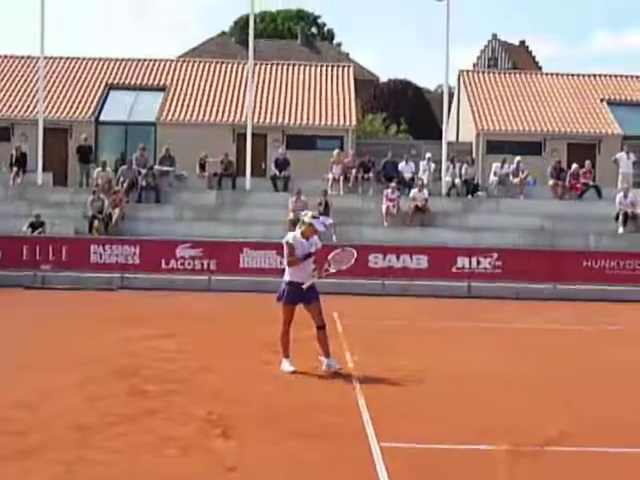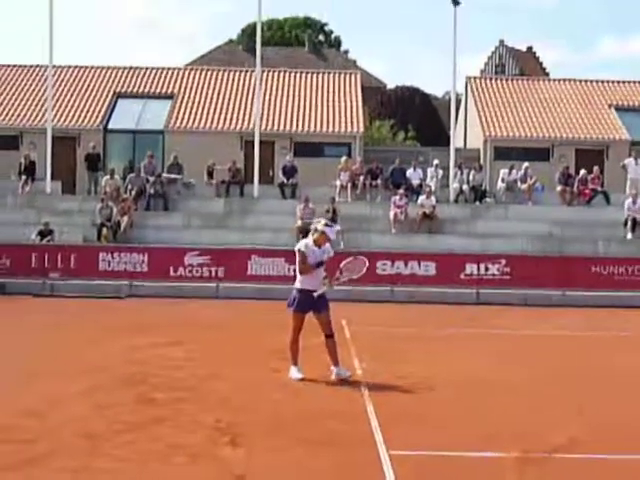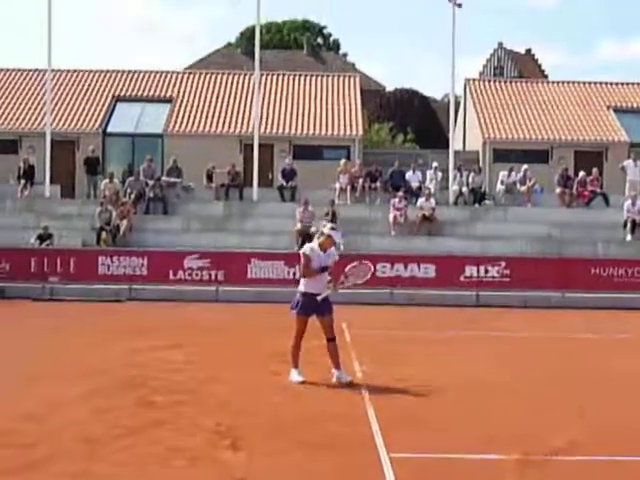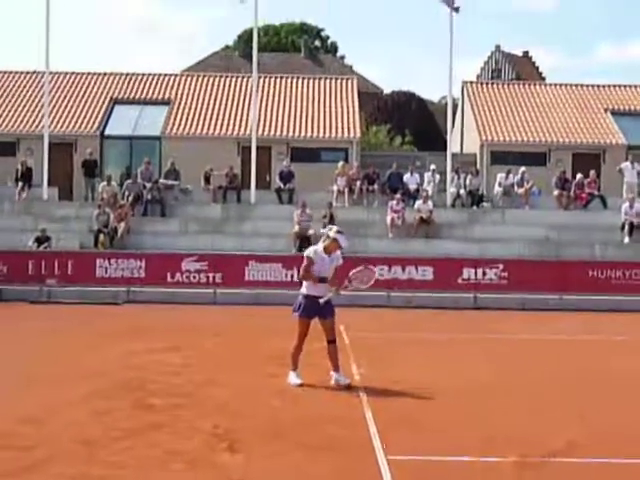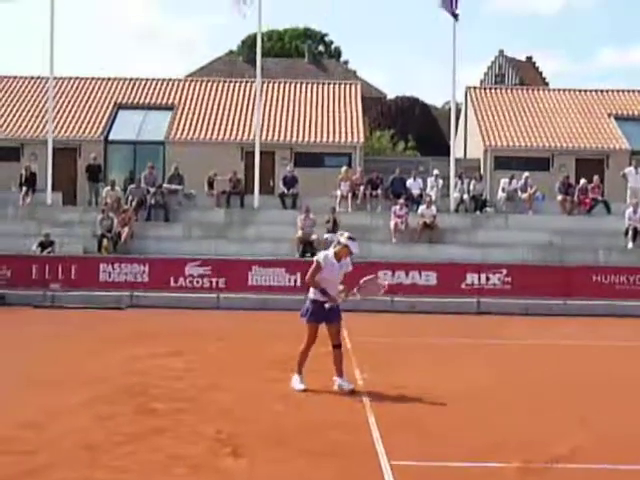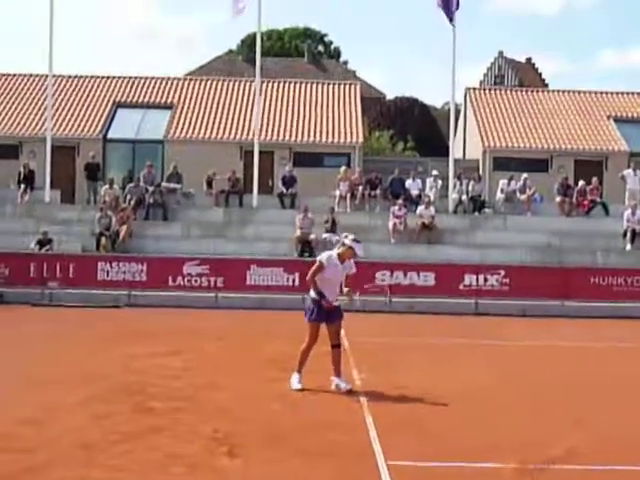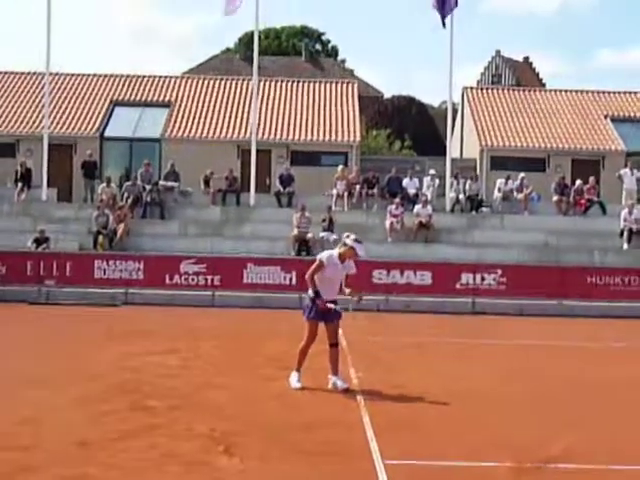
dt=0.1s
person 1, frame 1
left shoulder: (314, 241)
right shoulder: (291, 238)
right elbow: (290, 262)
left wrist: (317, 269)
right wrist: (309, 255)
left hip: (308, 286)
right hip: (291, 286)
left knee: (320, 322)
right knee: (286, 324)
left ankle: (327, 359)
right ankle: (285, 360)
person 1, frame 2
left shoulder: (326, 249)
right shoulder: (303, 245)
right elbow: (302, 270)
right wrist: (320, 263)
left hip: (318, 293)
right hip: (302, 293)
left knee: (328, 331)
right knee: (296, 332)
left ankle: (336, 368)
right ankle: (294, 367)
person 1, frame 3
left shoulder: (331, 253)
right shoulder: (309, 249)
right elbow: (304, 273)
left wrist: (333, 281)
right wrist: (324, 268)
left hip: (322, 297)
right hip: (306, 296)
left knee: (331, 335)
right knee: (299, 335)
left ankle: (337, 371)
right ankle: (295, 370)
person 1, frame 4
left shoulder: (336, 257)
right shoulder: (313, 252)
right elbow: (303, 275)
left wrist: (335, 285)
right wrist: (324, 280)
left hip: (324, 300)
right hip: (308, 299)
left knee: (331, 337)
right knee: (301, 337)
left ankle: (336, 374)
right ankle: (293, 372)
person 1, frame 5
left shoulder: (345, 263)
right shoulder: (323, 257)
right elbow: (309, 279)
left wrist: (343, 290)
right wrist: (326, 294)
left hip: (332, 305)
right hip: (316, 303)
left knee: (337, 342)
right knee: (310, 341)
left ankle: (339, 379)
right ankle: (297, 376)
person 1, frame 6
left shoulder: (349, 264)
right shoulder: (326, 258)
left elbow: (341, 286)
right elbow: (310, 278)
left wrist: (347, 291)
right wrist: (322, 297)
left hip: (332, 305)
right hip: (317, 302)
left knee: (336, 342)
right knee: (311, 340)
left ankle: (337, 379)
right ankle: (297, 375)
person 1, frame 7
left shoulder: (349, 265)
right shoulder: (326, 257)
left elbow: (341, 285)
right elbow: (309, 276)
left wrist: (349, 292)
right wrist: (317, 296)
left hip: (331, 303)
right hip: (316, 301)
left knee: (334, 341)
right knee: (310, 338)
left ankle: (334, 378)
right ankle: (296, 373)
